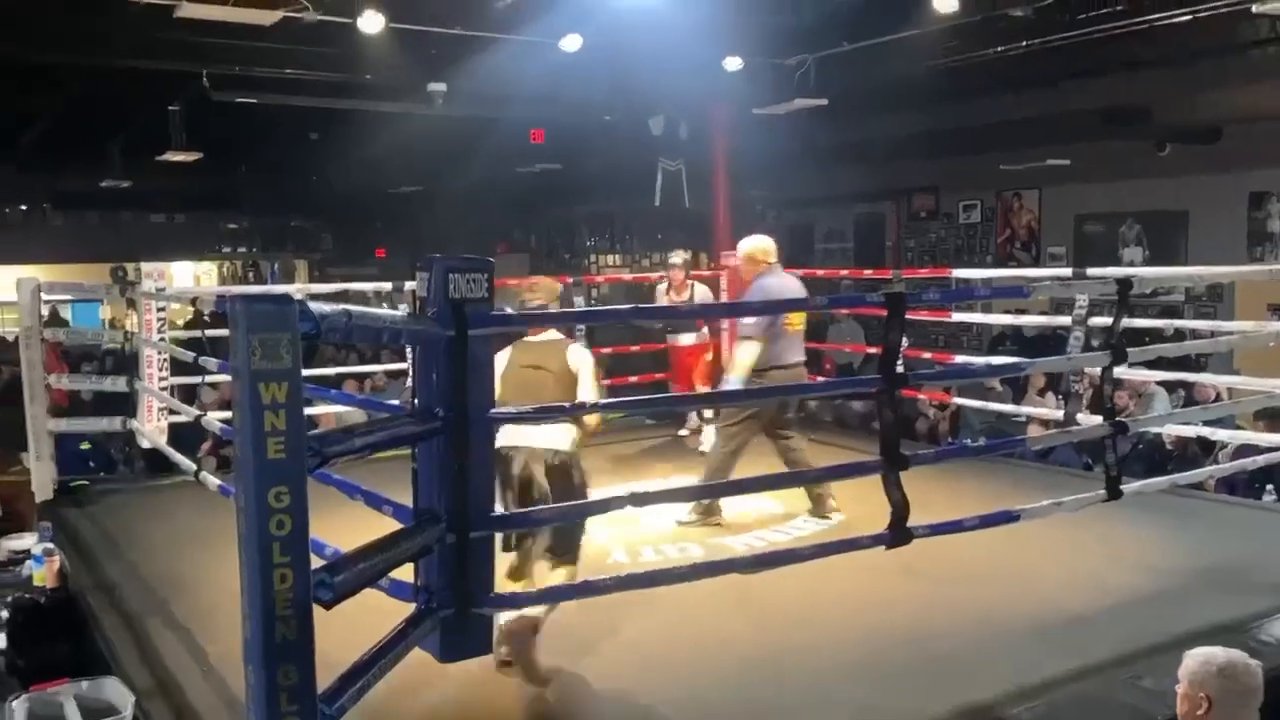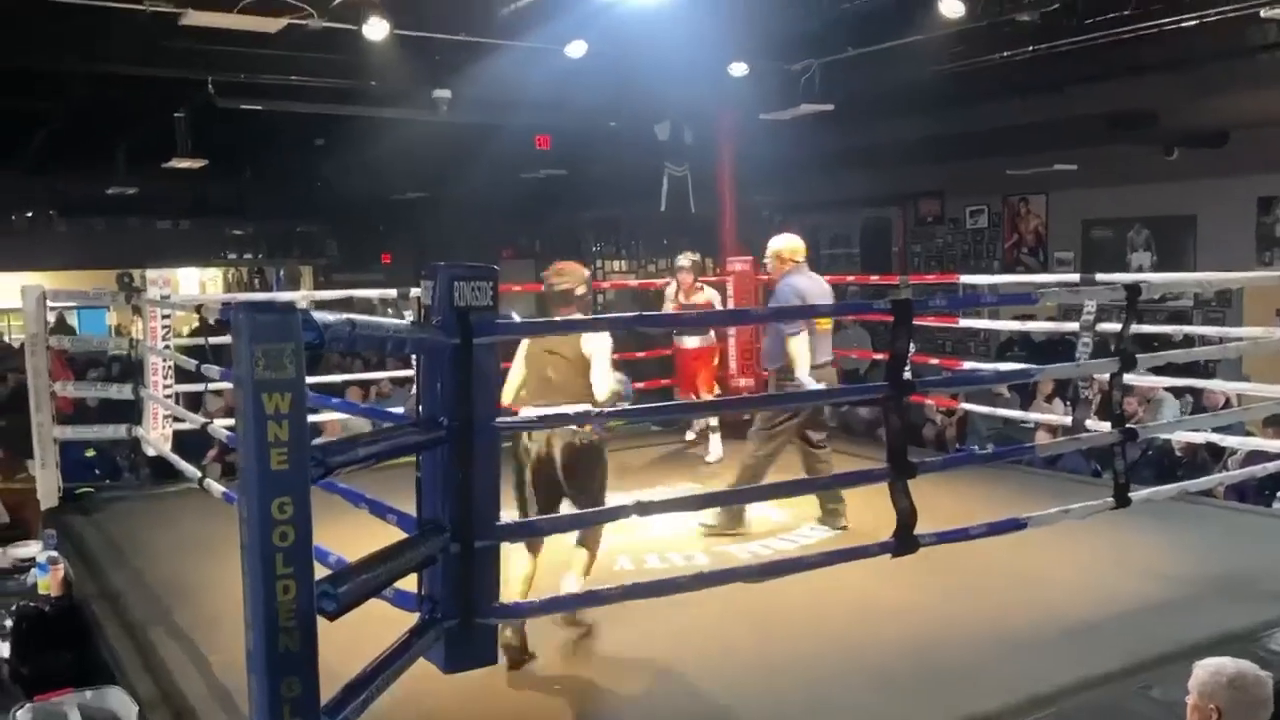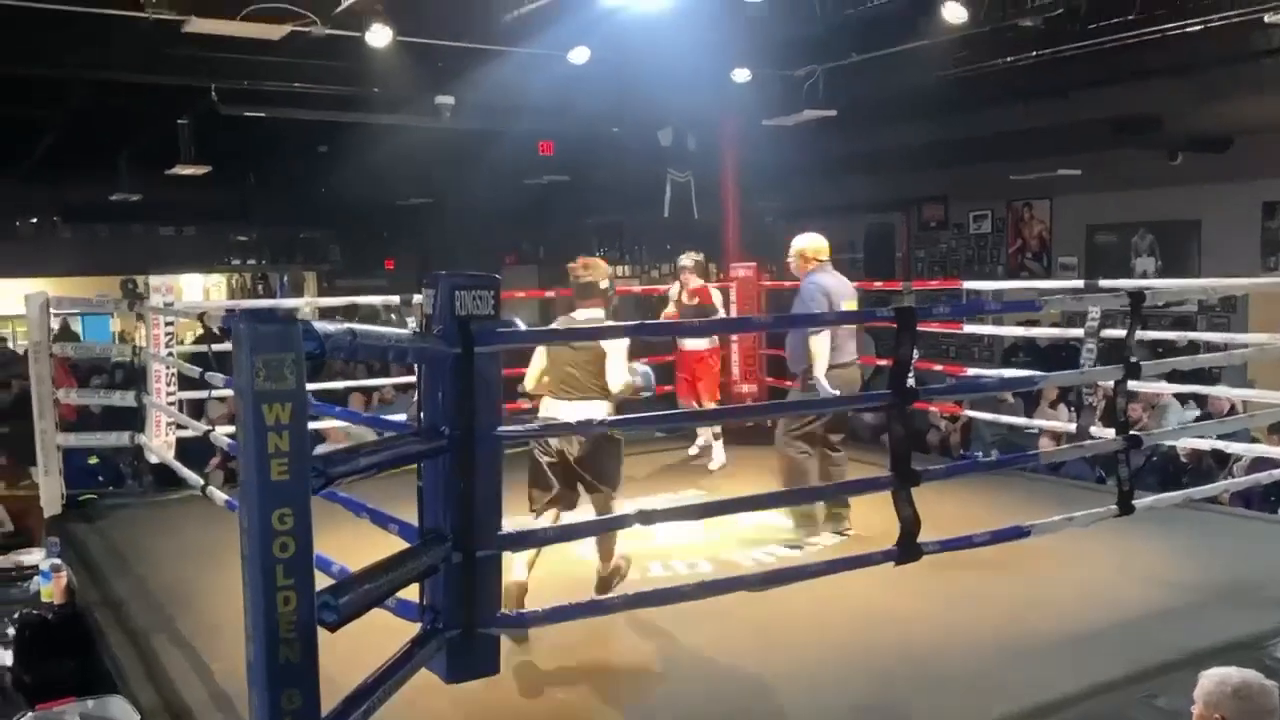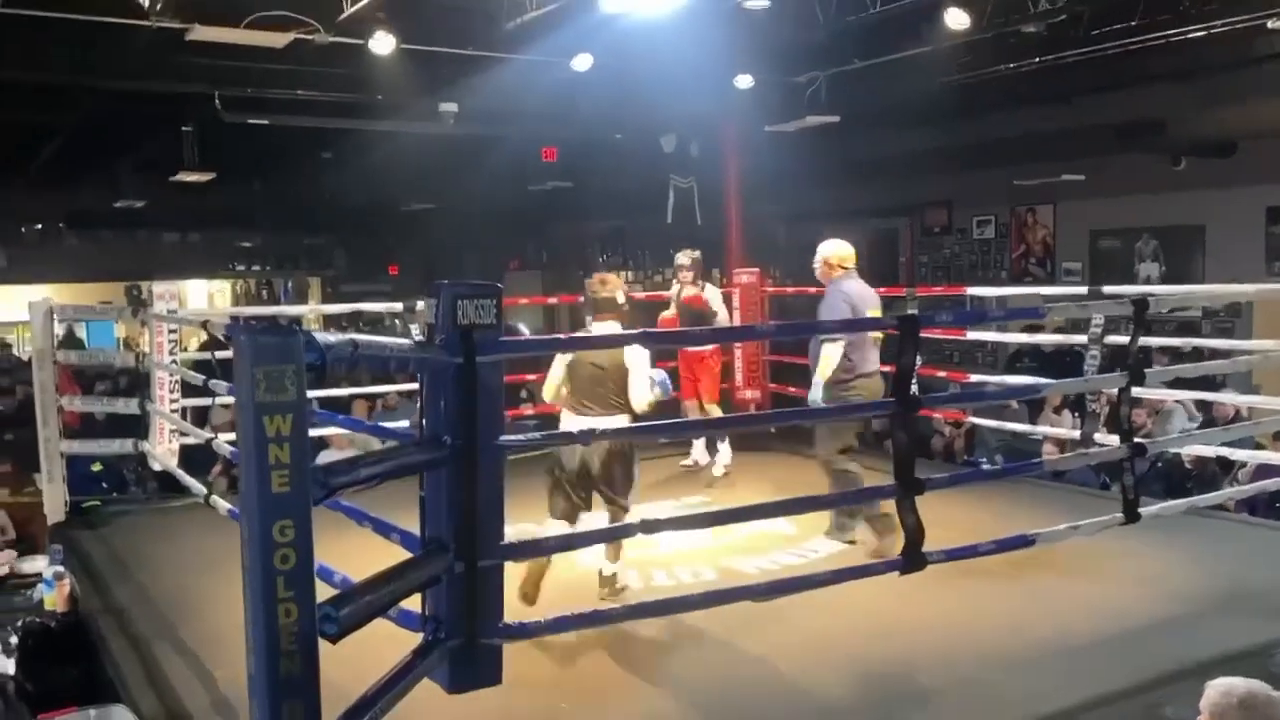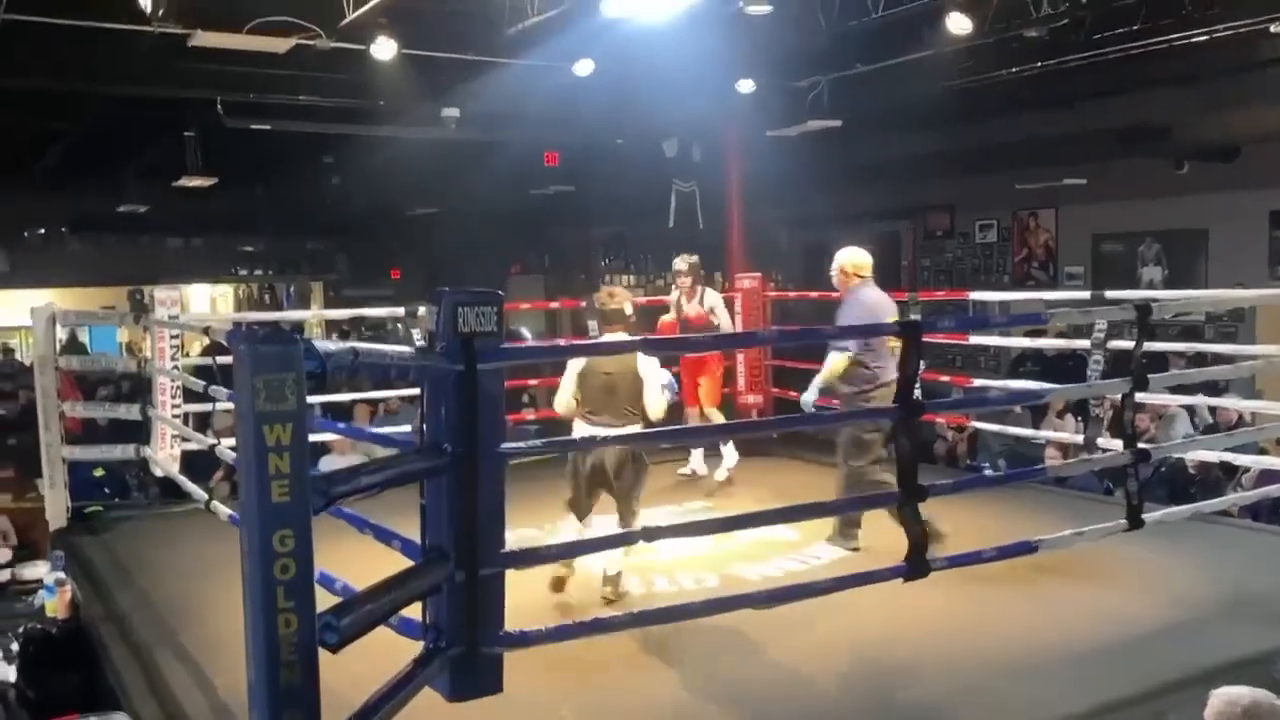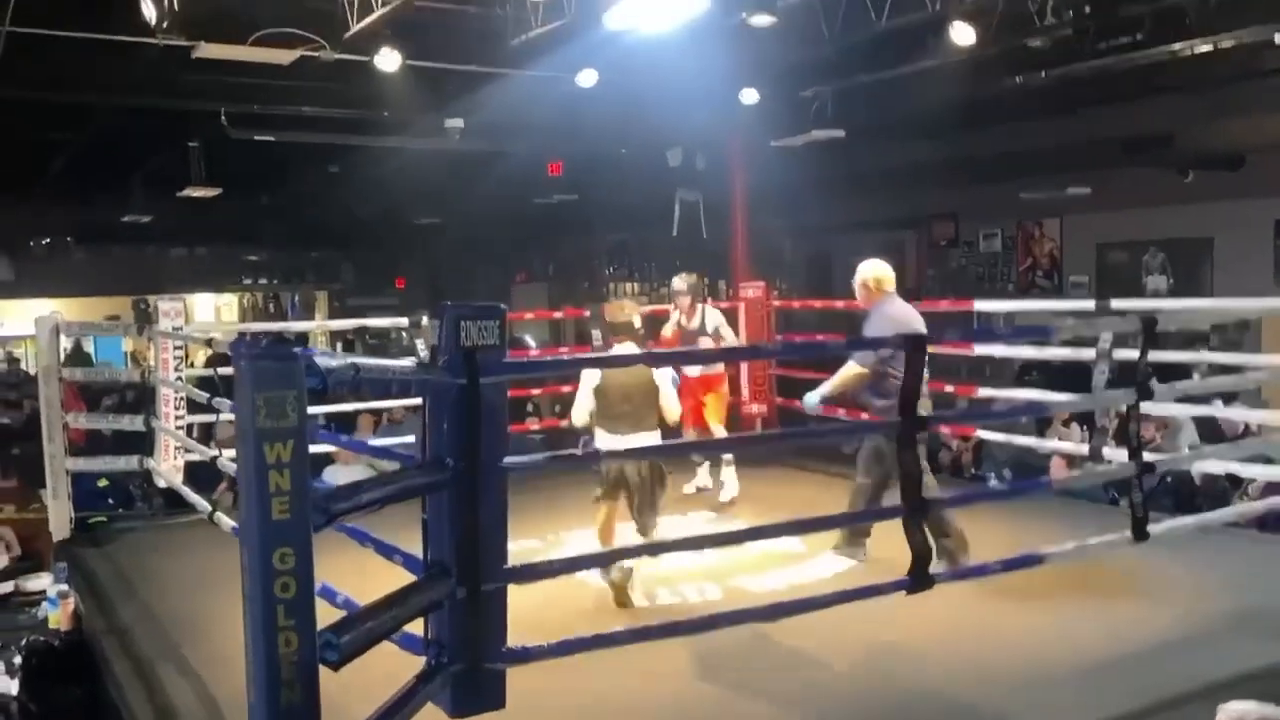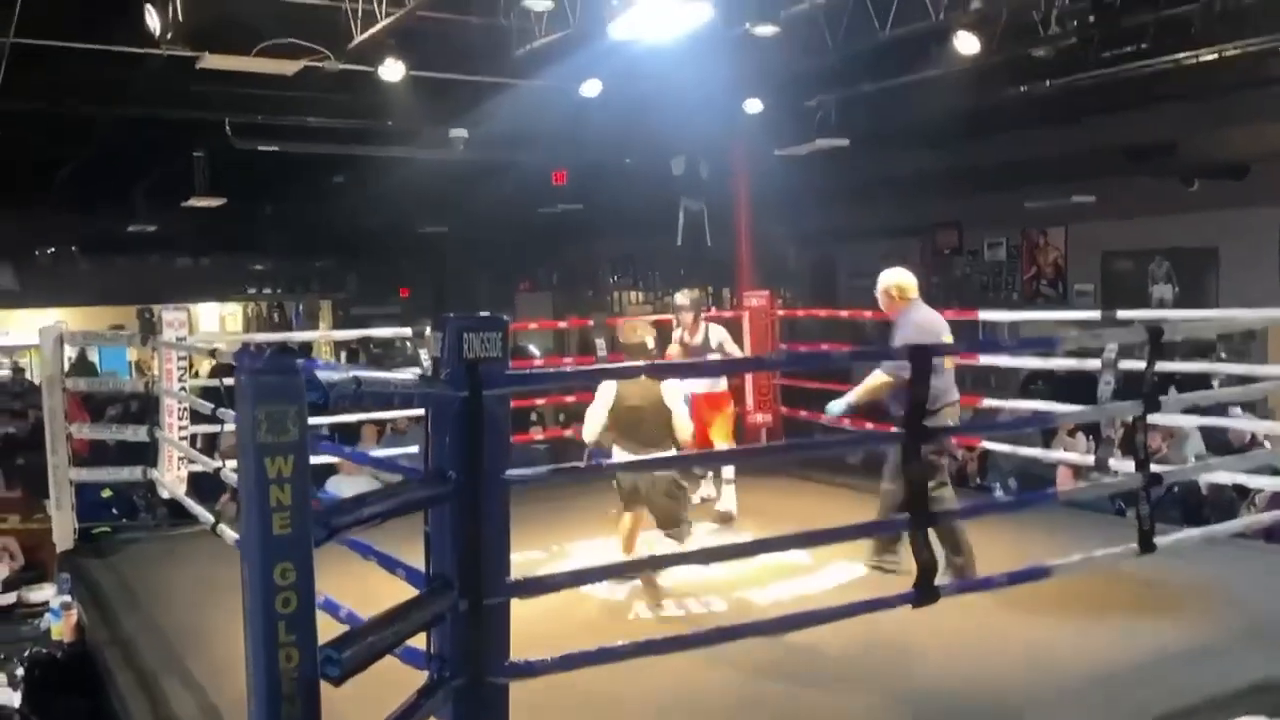
dt=0.1s
person 1, frame 1
left shoulder: (505, 355)
right shoulder: (576, 354)
right elbow: (590, 419)
right wrist: (582, 424)
left hip: (508, 452)
right hip: (555, 455)
left knee: (523, 549)
right knee: (560, 559)
left ankle: (506, 642)
right ankle: (525, 623)
person 1, frame 2
left shoulder: (531, 341)
right shoulder: (594, 338)
left elbow: (508, 398)
right elbow: (603, 393)
right wrist: (618, 387)
left hip: (530, 435)
right hip: (576, 436)
left knee: (532, 536)
right knee: (590, 522)
left ankle: (514, 628)
right ankle: (571, 596)
person 1, frame 3
left shoulder: (555, 328)
left elbow: (530, 384)
right elbow: (616, 385)
right wrist: (636, 381)
left hip: (552, 424)
right hip: (594, 426)
left knee: (544, 512)
right knee: (604, 502)
left ankle: (518, 582)
right ankle: (606, 572)
person 1, frame 4
right shoulder: (633, 349)
left elbow: (549, 395)
right elbow: (639, 404)
right wrist: (654, 392)
right hip: (611, 440)
left knee: (562, 515)
right knee: (618, 512)
left ankle: (539, 561)
right ankle: (609, 577)
person 1, frame 5
left shoulder: (582, 356)
right shoulder: (644, 359)
left elbow: (561, 407)
right elbow: (656, 413)
right wrist: (666, 394)
right hip: (625, 446)
left knee: (578, 510)
right knee: (626, 515)
left ankle: (564, 564)
right ankle: (611, 578)
person 1, frame 6
left shoulder: (595, 369)
right shoulder: (656, 367)
left elbow: (579, 419)
right elbow: (672, 416)
right wrist: (671, 394)
left hip: (608, 453)
right hip: (644, 453)
left knee: (607, 500)
right knee: (645, 524)
left ankle: (609, 564)
right ankle: (621, 574)
person 1, frame 7
left shoulder: (610, 387)
right shoulder: (668, 387)
left elbow: (591, 436)
right elbow: (685, 437)
left wrist: (613, 426)
right wrist: (683, 412)
left hip: (626, 466)
right hip: (660, 469)
left knee: (632, 510)
right knee: (678, 530)
person 2, frame 1
left shoulder: (759, 289)
right shoulder: (793, 284)
left elbow: (750, 338)
left wrist: (734, 378)
left hip: (764, 376)
right hip: (791, 373)
left knee: (730, 436)
right knee: (784, 436)
left ankle: (706, 510)
right ankle: (822, 498)
person 2, frame 2
left shoulder: (788, 287)
right shoulder: (821, 285)
left elbow: (795, 333)
left wrist: (803, 375)
left hip: (793, 379)
right hip: (823, 372)
left knee: (762, 443)
right knee: (814, 443)
left ankle: (732, 515)
right ankle: (833, 511)
person 2, frame 3
left shoulder: (812, 286)
right shoulder: (843, 284)
left elbow: (818, 333)
left wrist: (819, 375)
left hip: (824, 378)
right hip: (847, 372)
left knee: (791, 440)
right knee: (830, 445)
left ankle: (806, 521)
right ankle: (838, 516)
person 2, frame 4
left shoulder: (837, 293)
right shoulder: (867, 292)
left elbow: (833, 342)
left wrist: (818, 382)
left hip: (845, 388)
right hip: (869, 381)
left knee: (836, 455)
right knee: (846, 453)
left ankle: (881, 524)
right ankle: (843, 524)
person 2, frame 5
left shoulder: (857, 303)
right shoulder: (881, 299)
left elbow: (842, 352)
left wrist: (816, 387)
left hip: (869, 396)
right hip: (884, 391)
left knee: (872, 468)
right knee: (852, 462)
right ankle: (845, 532)
person 2, frame 6
left shoulder: (884, 317)
right shoulder: (903, 311)
left elbow: (861, 365)
left wrist: (820, 392)
left hip: (899, 409)
right knee: (870, 474)
left ankle: (952, 550)
right ankle: (853, 541)
person 2, frame 7
left shoulder: (912, 324)
right shoulder: (928, 318)
left elbow: (890, 374)
left wrist: (847, 401)
left hip: (931, 419)
right hip: (933, 414)
left knee: (935, 491)
right knee: (896, 482)
left ankle: (961, 567)
right ankle: (885, 553)
person 3, frame 1
left shoulder: (701, 290)
right shoulder: (661, 290)
left hip: (698, 346)
right hip: (675, 347)
left knee: (700, 386)
right knee: (677, 387)
left ankle: (709, 433)
right ankle: (692, 418)
person 3, frame 2
left shoulder: (710, 293)
right shoulder: (670, 291)
left wrist: (711, 309)
right wrist: (667, 314)
left hip: (705, 349)
right hip: (681, 349)
left knee: (705, 393)
right knee: (681, 391)
left ankle: (715, 443)
right ankle: (698, 419)
person 3, frame 3
left shoulder: (710, 293)
right shoulder: (675, 291)
left wrist: (709, 302)
right wrist: (668, 315)
left hip: (706, 352)
right hip: (683, 352)
left knee: (707, 401)
right knee: (684, 398)
left ankle: (718, 451)
right ankle: (703, 433)
person 3, frame 4
left shoulder: (710, 291)
right shoulder: (676, 291)
left elbow: (725, 323)
left wrist: (706, 305)
right wrist: (668, 319)
left hip: (707, 353)
right hip: (686, 353)
left knee: (709, 402)
right knee: (689, 403)
left ankle: (724, 450)
right ankle: (699, 452)
person 3, frame 5
left shoulder: (711, 297)
right shoulder: (676, 297)
left elbow: (728, 327)
left wrist: (708, 318)
right wrist: (667, 326)
left hip: (709, 358)
right hip: (687, 359)
left knee: (709, 408)
right knee: (691, 409)
left ankle: (728, 453)
right ankle: (697, 461)
person 3, frame 6
left shoulder: (712, 315)
right shoulder: (675, 316)
left elbow: (734, 344)
right elbow: (673, 344)
left wrist: (716, 346)
right wrist: (667, 339)
left hip: (713, 378)
right hip: (688, 380)
left knee: (715, 426)
right knee: (690, 430)
left ankle: (729, 476)
right ankle: (702, 475)
person 3, frame 7
left shoulder: (716, 332)
right shoulder: (677, 334)
left elbow: (740, 358)
right wrist: (672, 359)
left hip: (716, 395)
right hip: (692, 397)
left knee: (721, 443)
right knee: (692, 445)
left ankle: (728, 499)
right ankle: (706, 486)
